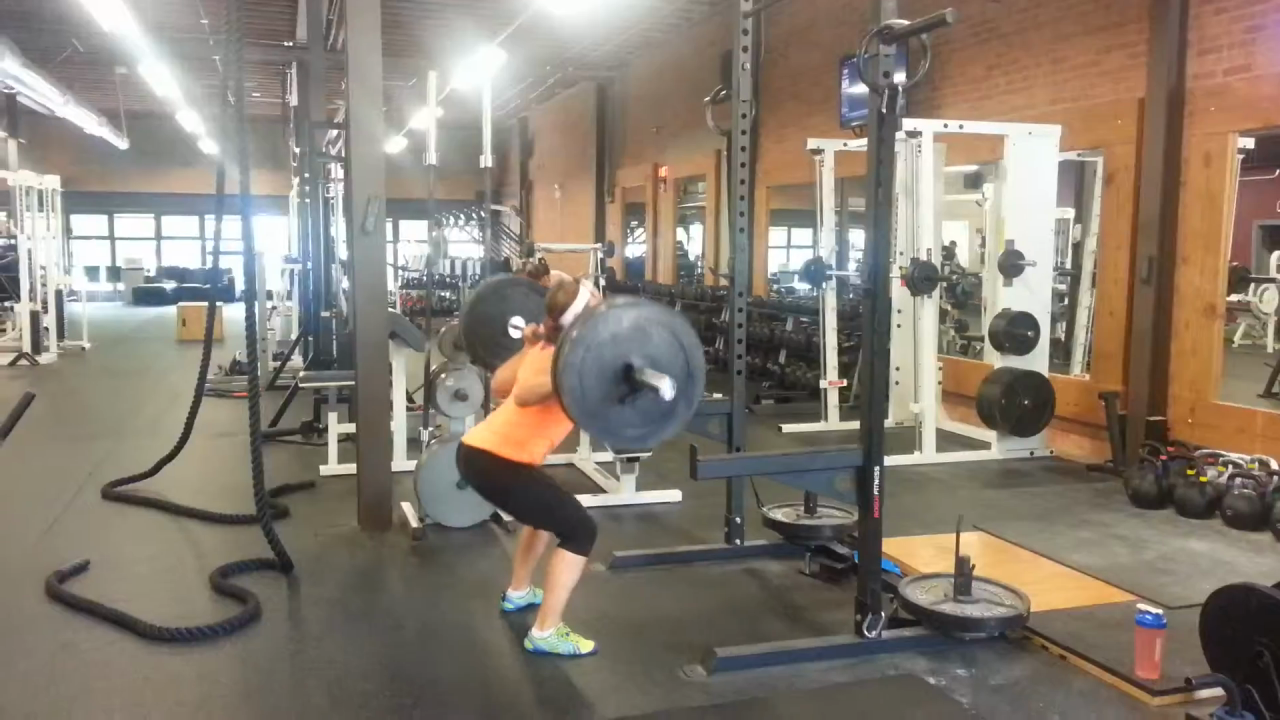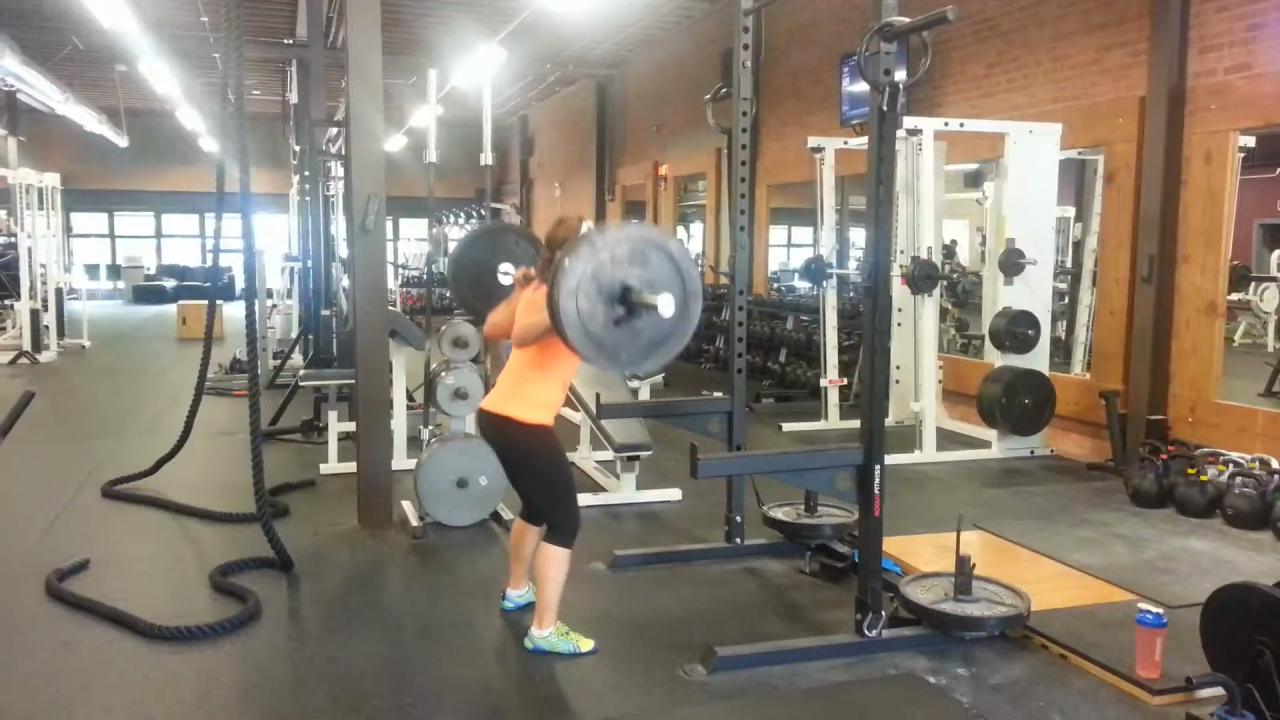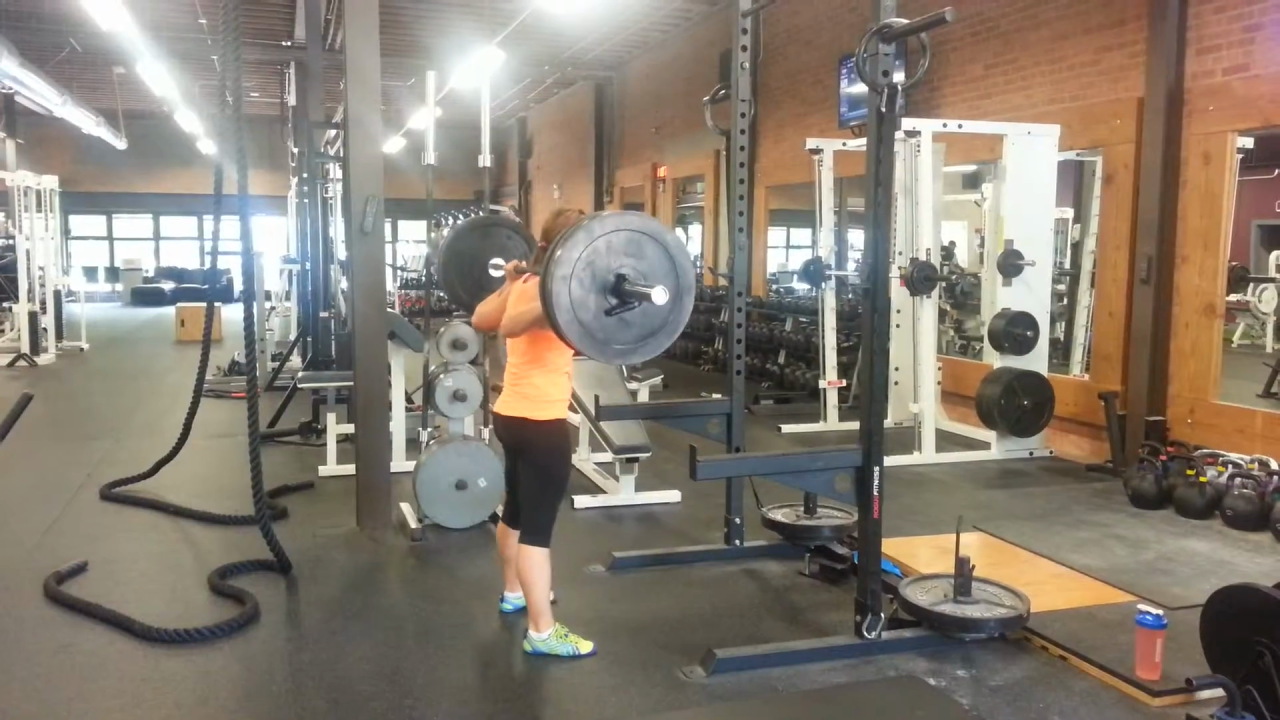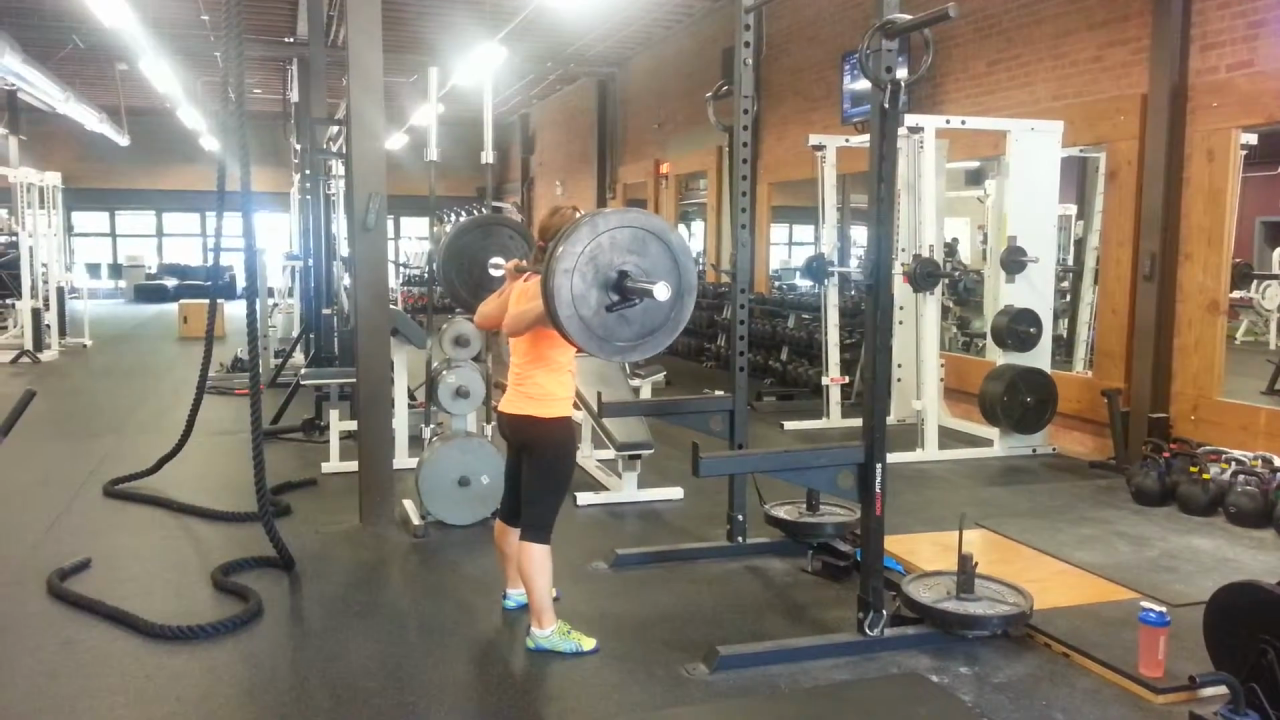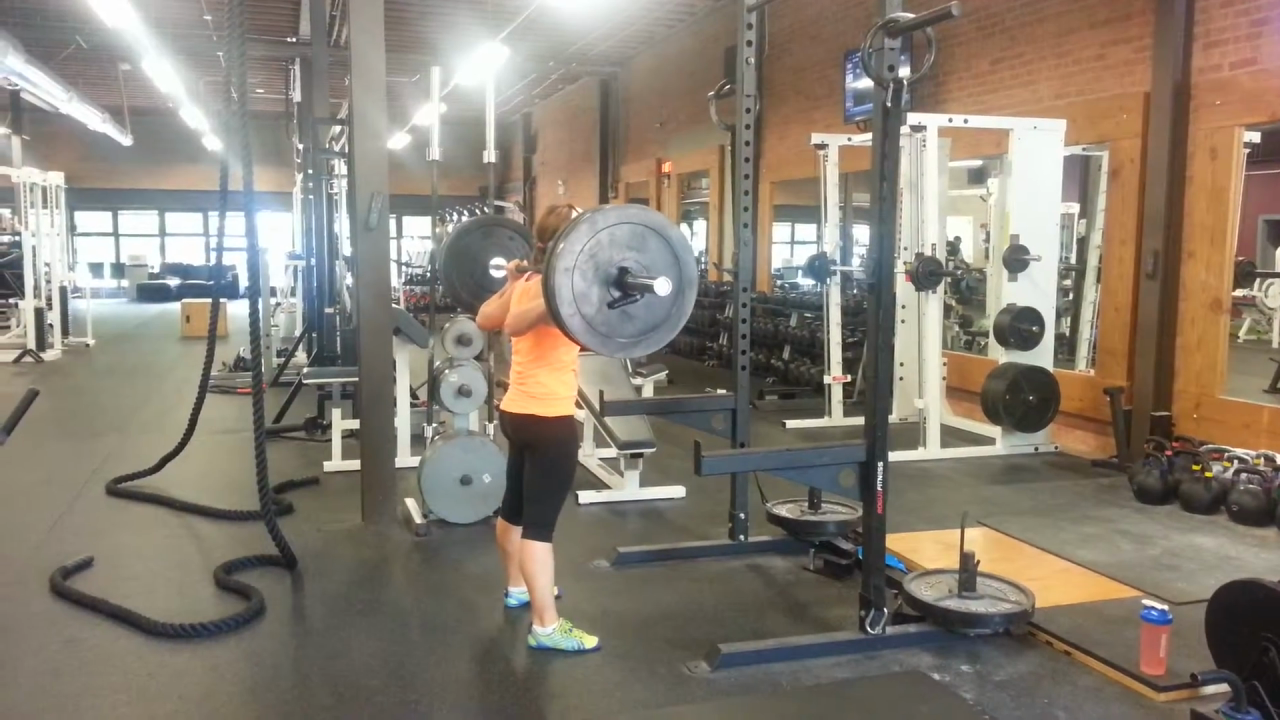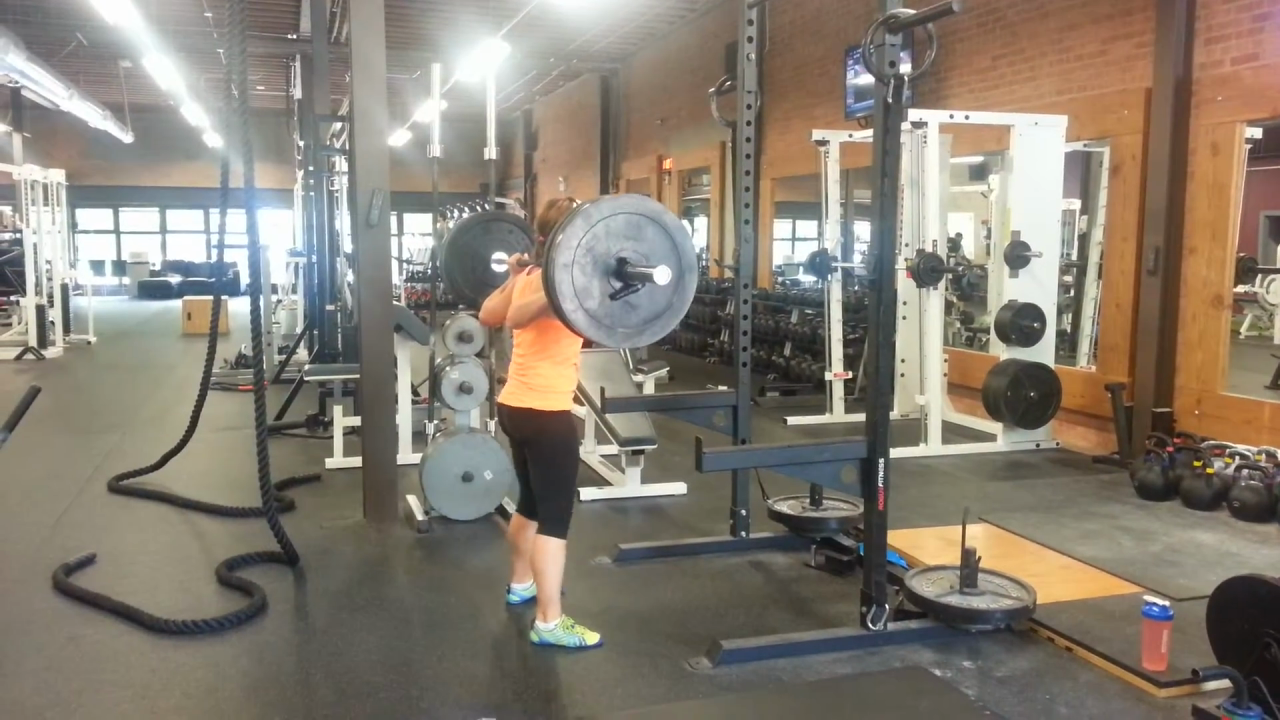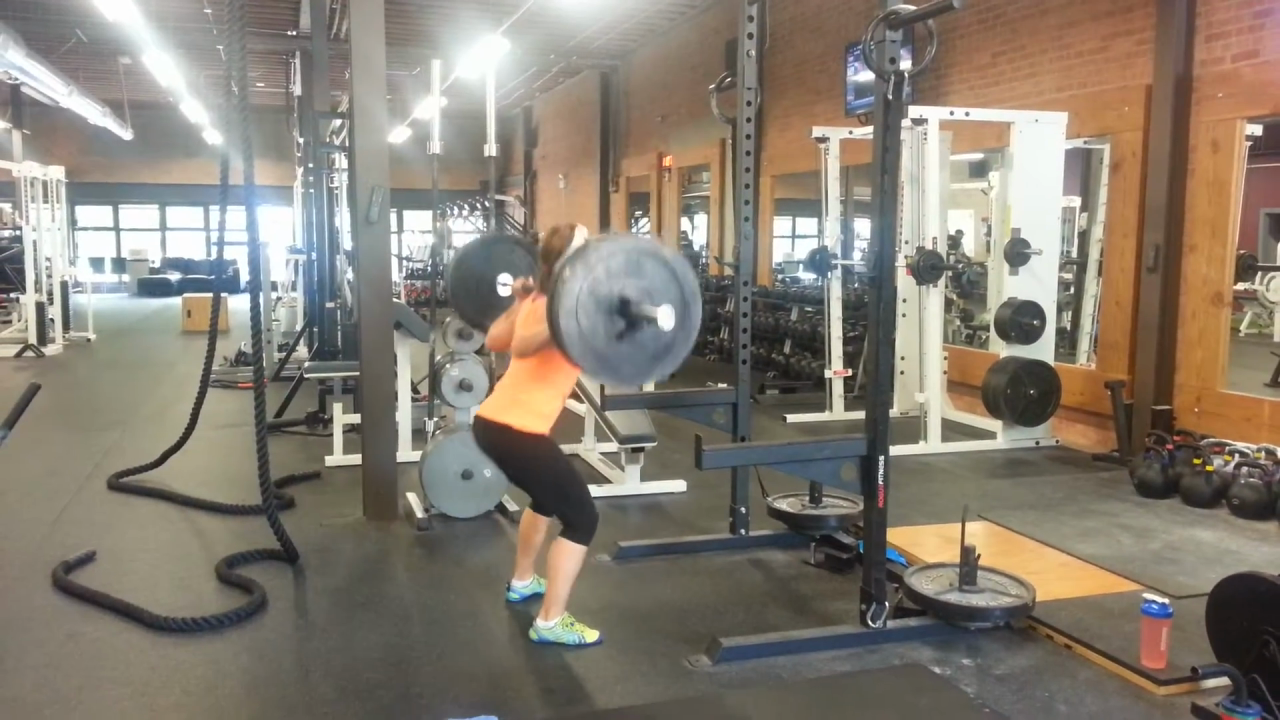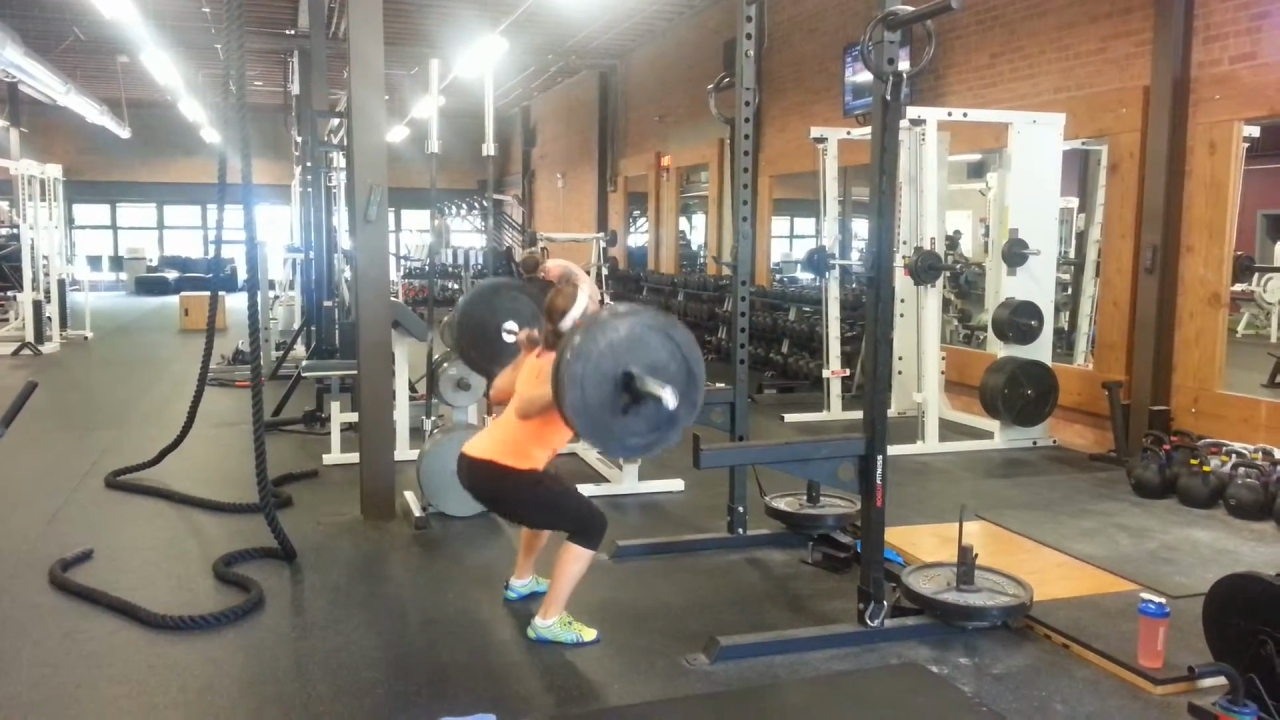
dt=0.3s
person 1, frame 1
left shoulder: (544, 351)
left elbow: (499, 385)
right elbow: (523, 395)
left hip: (477, 451)
right hip: (499, 462)
left knee: (550, 509)
right knee: (579, 529)
left ankle: (518, 592)
right ankle: (545, 633)
person 1, frame 2
left shoulder: (539, 291)
left elbow: (492, 328)
right elbow: (523, 336)
left wrist: (520, 289)
left hip: (498, 413)
right hip: (521, 422)
left knee: (539, 505)
right knee: (565, 521)
left ankle: (517, 590)
right ankle: (545, 631)
person 1, frame 3
left shoulder: (527, 283)
left elbow: (481, 319)
right elbow: (510, 325)
left wrist: (510, 281)
left hip: (512, 415)
right hip: (540, 422)
left knee: (517, 513)
right knee: (537, 527)
left ankle: (514, 593)
right ankle: (543, 633)
person 1, frame 4
left shoulder: (527, 283)
left elbow: (482, 319)
right elbow: (514, 326)
left wrist: (509, 281)
left hip: (516, 413)
right hip: (545, 420)
left knee: (514, 509)
right knee: (537, 524)
left ankle: (516, 589)
right ankle: (545, 629)
person 1, frame 5
left shoulder: (529, 282)
left elbow: (485, 319)
right elbow: (516, 325)
left wrist: (511, 282)
left hip: (518, 411)
right hip: (548, 419)
left knee: (516, 507)
right knee: (539, 522)
left ankle: (518, 588)
right ankle: (547, 627)
person 1, frame 6
left shoulder: (531, 275)
left elbow: (488, 315)
right elbow: (518, 317)
left wrist: (513, 275)
left hip: (516, 405)
right hip: (544, 412)
left knee: (531, 505)
right knee: (554, 518)
left ankle: (521, 583)
right ankle: (550, 623)
person 1, frame 7
left shoulder: (537, 300)
left elbow: (494, 341)
right elbow: (523, 348)
left wrist: (519, 301)
left hip: (492, 421)
right hip: (515, 430)
left knee: (551, 494)
right knee: (581, 517)
left ankle: (522, 581)
right ankle: (551, 622)
person 1, frame 8
left shoulder: (542, 354)
left elbow: (497, 392)
right elbow: (526, 408)
left wrist: (525, 352)
left hip: (478, 459)
right hip: (496, 471)
left knee: (553, 498)
right knee: (590, 524)
left ankle: (520, 581)
right ankle: (549, 621)
